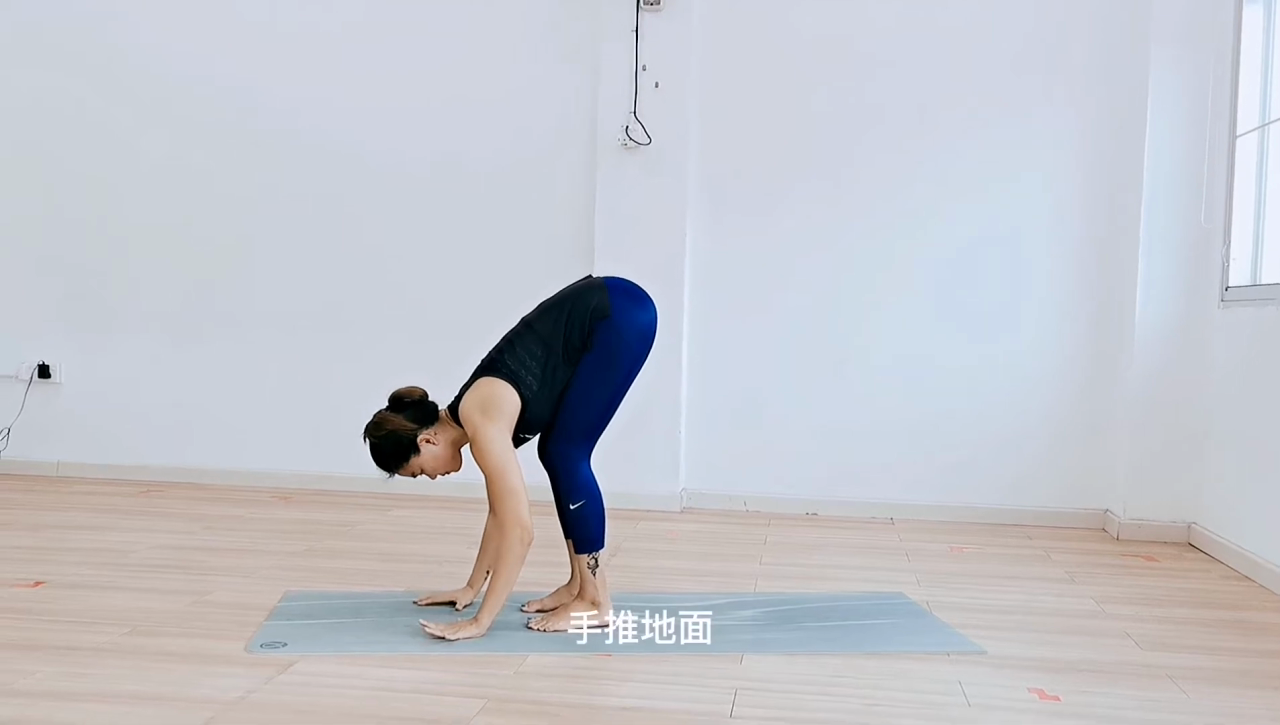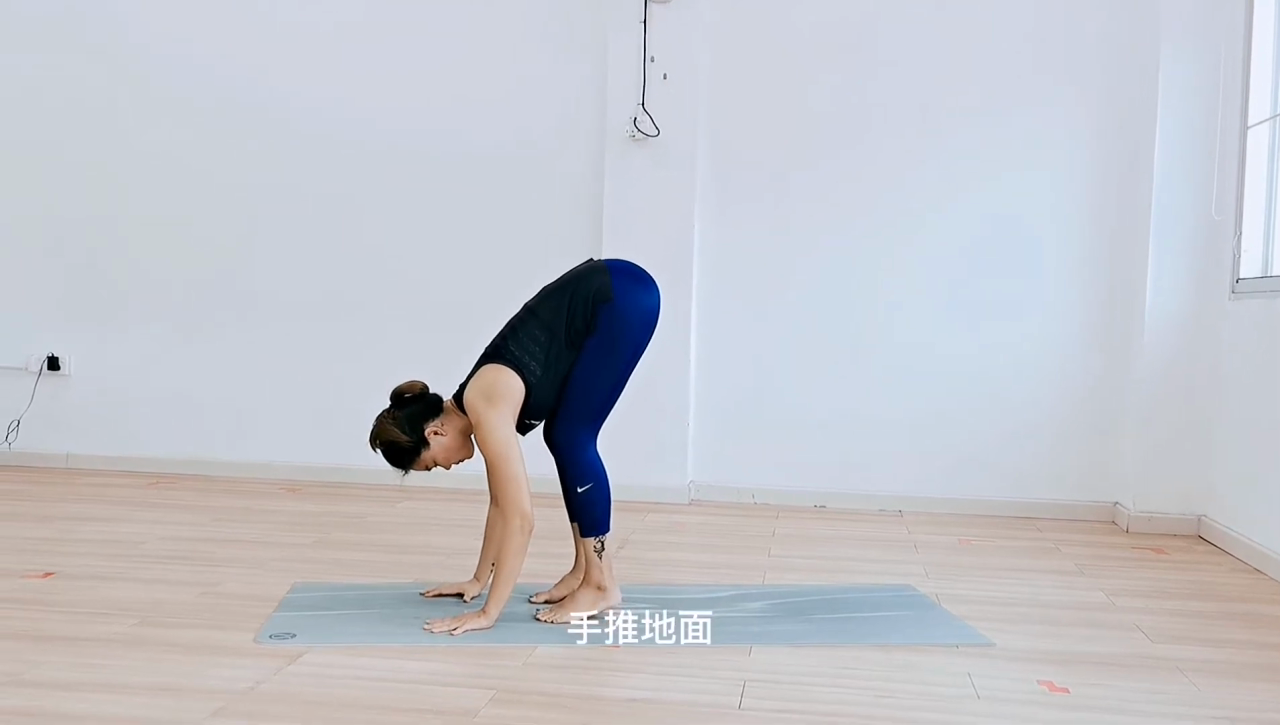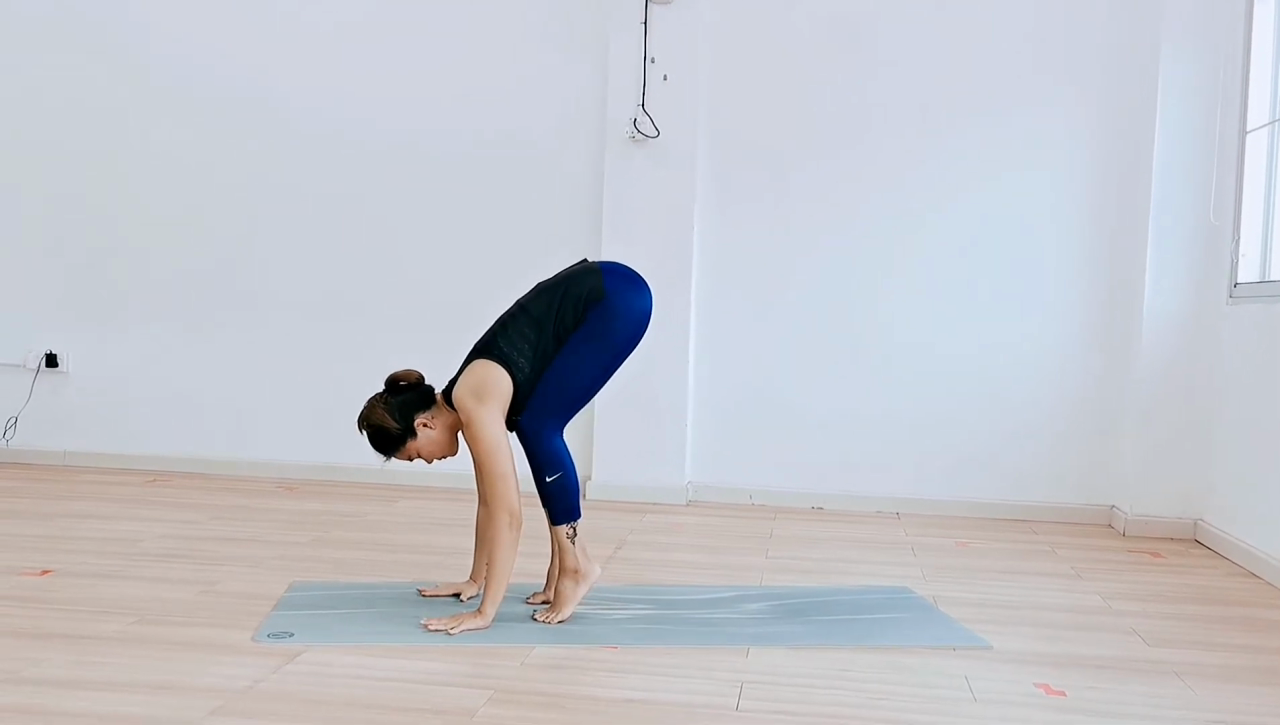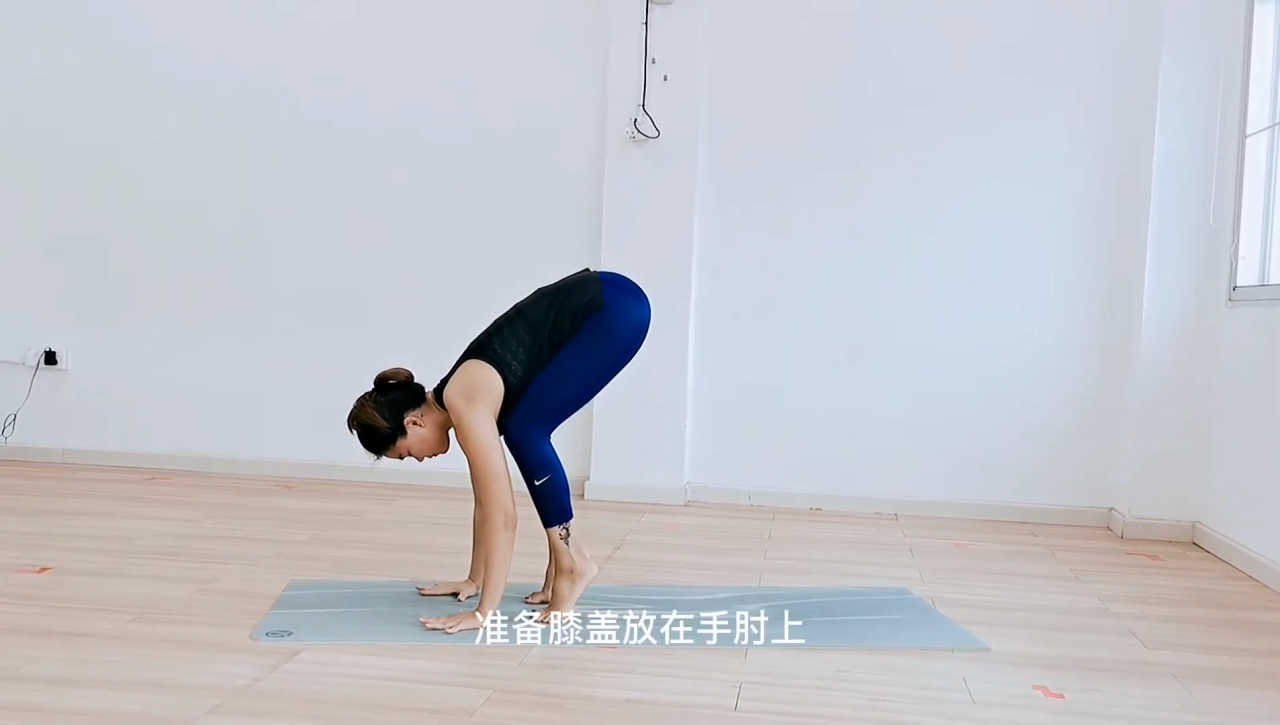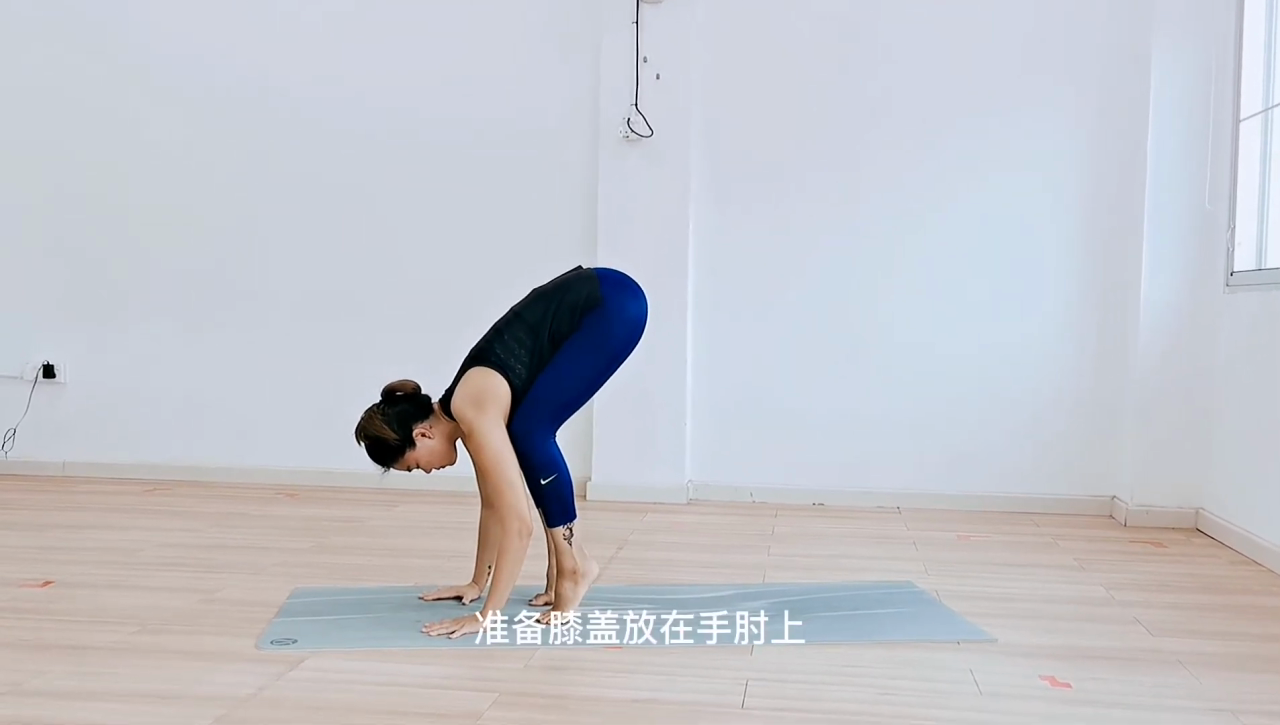
dt=1s
person 1, frame 1
left shoulder: (483, 425)
right shoulder: (474, 415)
left elbow: (519, 530)
right elbow: (501, 513)
left wrist: (480, 621)
right wrist: (471, 588)
left hip: (622, 315)
right hip: (601, 315)
left knee: (566, 456)
right knee: (556, 454)
left ankle: (595, 600)
right ankle: (580, 584)
person 1, frame 2
left shoulder: (486, 411)
right shoulder: (480, 406)
left elbow: (519, 518)
right elbow: (501, 502)
left wrist: (488, 613)
right wrist: (479, 580)
left hip: (624, 297)
right hip: (602, 298)
left knee: (571, 439)
right knee: (561, 437)
left ankle: (600, 582)
right ankle: (584, 569)
person 1, frame 3
left shoulder: (474, 405)
right shoulder: (468, 402)
left elbow: (507, 513)
right elbow: (489, 500)
left wrist: (485, 612)
right wrist: (476, 580)
left hip: (617, 297)
right hip: (594, 298)
left knee: (539, 428)
right knee: (536, 429)
left ankle: (575, 564)
right ankle: (563, 565)
person 1, frame 4
left shoulder: (465, 406)
right shoulder: (460, 400)
left elbow: (502, 514)
right elbow: (486, 501)
left wrist: (484, 613)
right wrist: (474, 579)
left hip: (617, 308)
right hip: (593, 309)
left knee: (525, 432)
right knee: (525, 433)
left ankle: (573, 565)
right ankle: (562, 565)
person 1, frame 5
left shoulder: (474, 413)
right shoulder: (465, 413)
left elbow: (518, 522)
right elbow: (494, 504)
left wrist: (487, 616)
right wrist: (477, 583)
left hip: (613, 303)
right hip: (583, 304)
left knee: (529, 433)
right knee: (529, 437)
left ankle: (574, 565)
right ankle: (561, 568)
